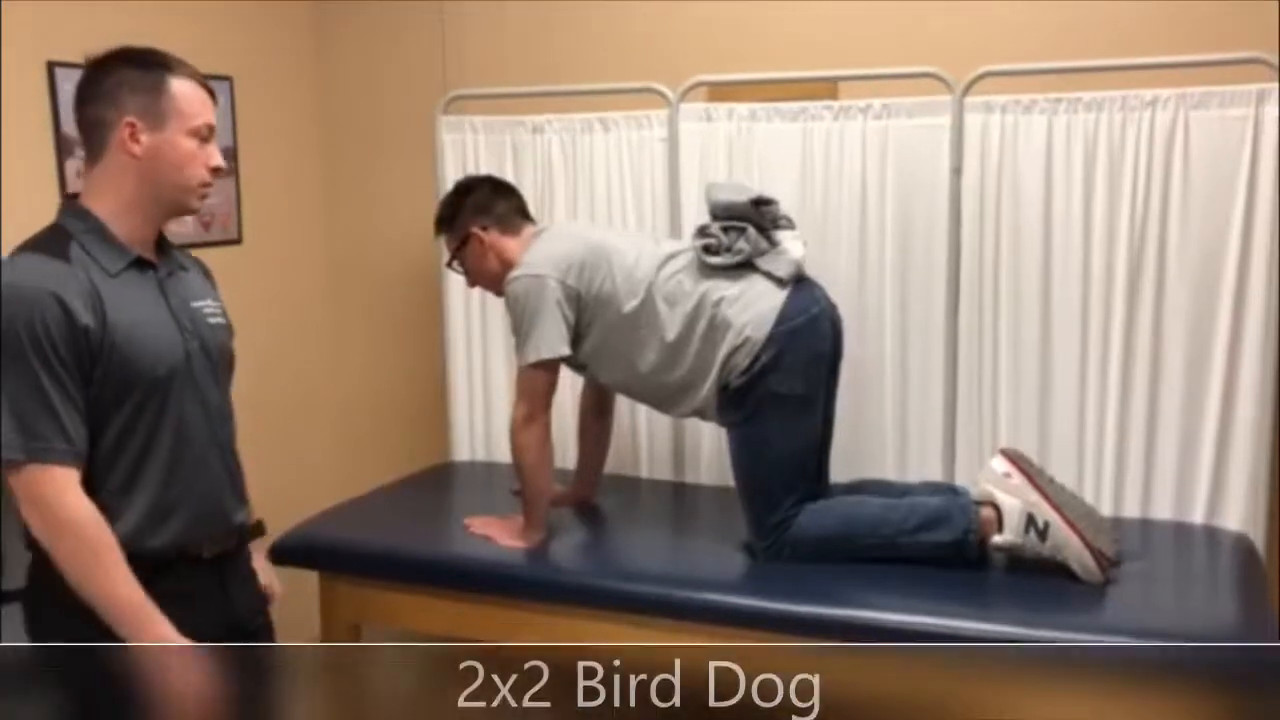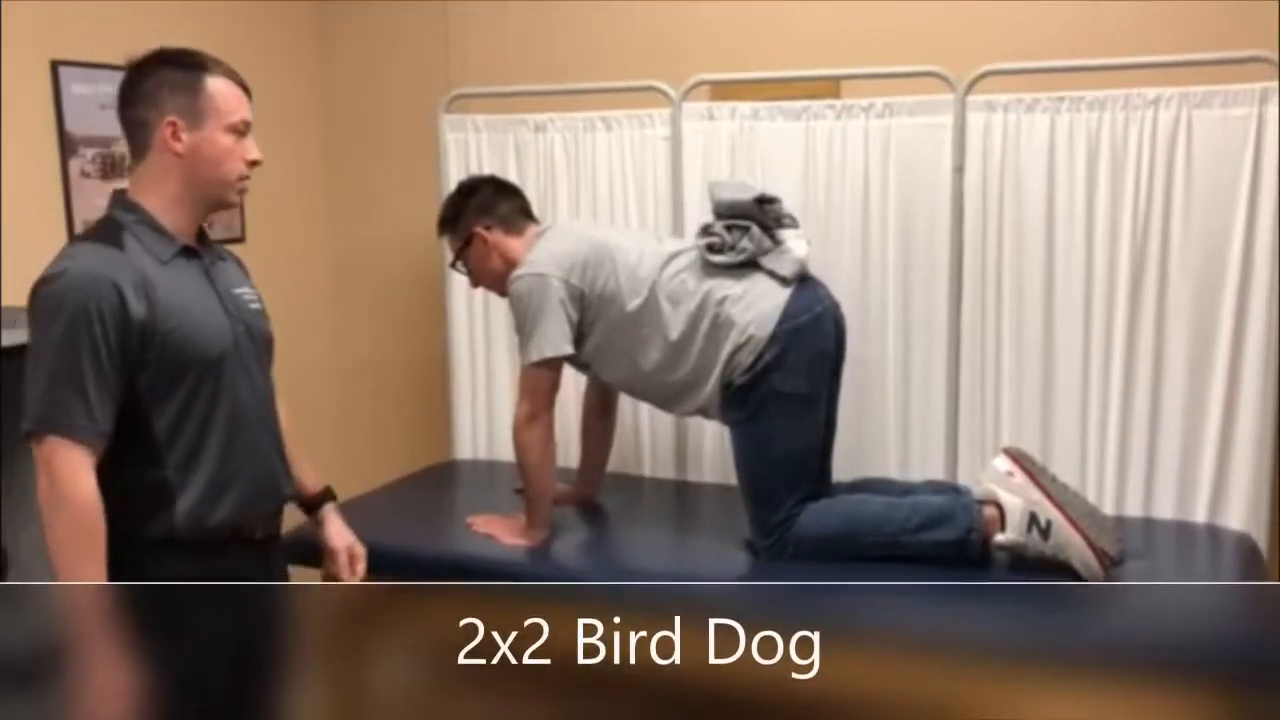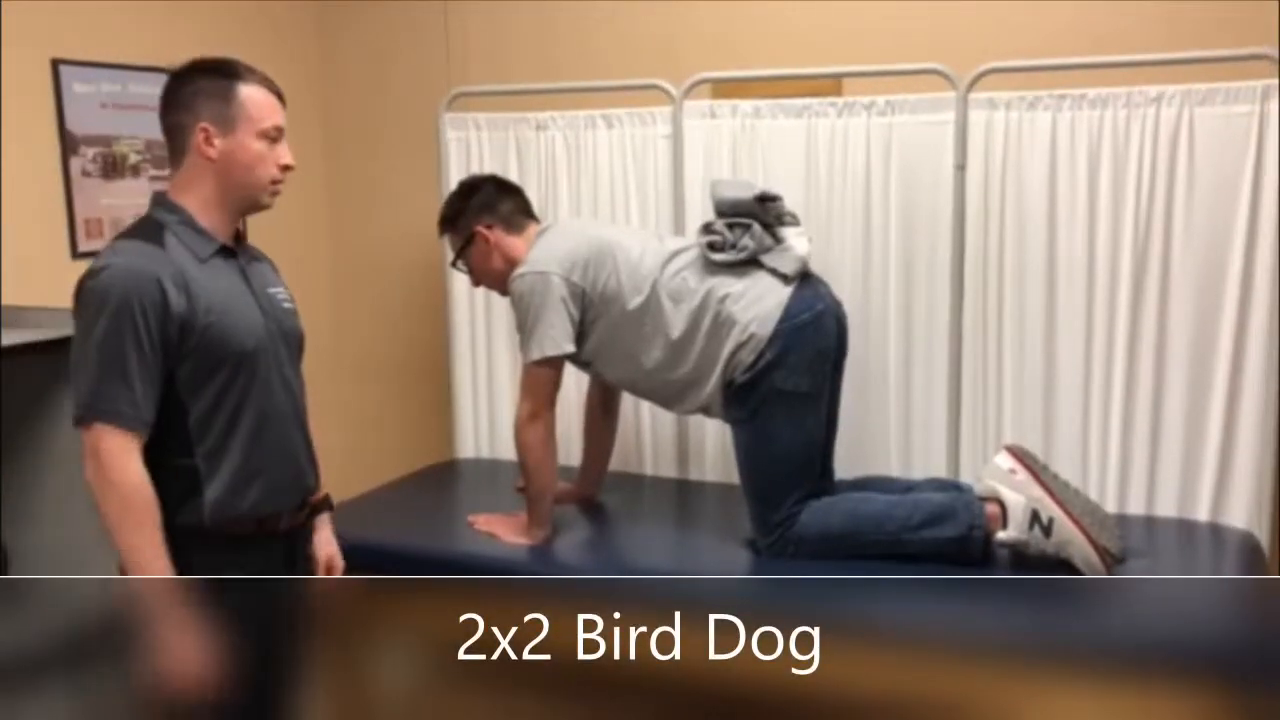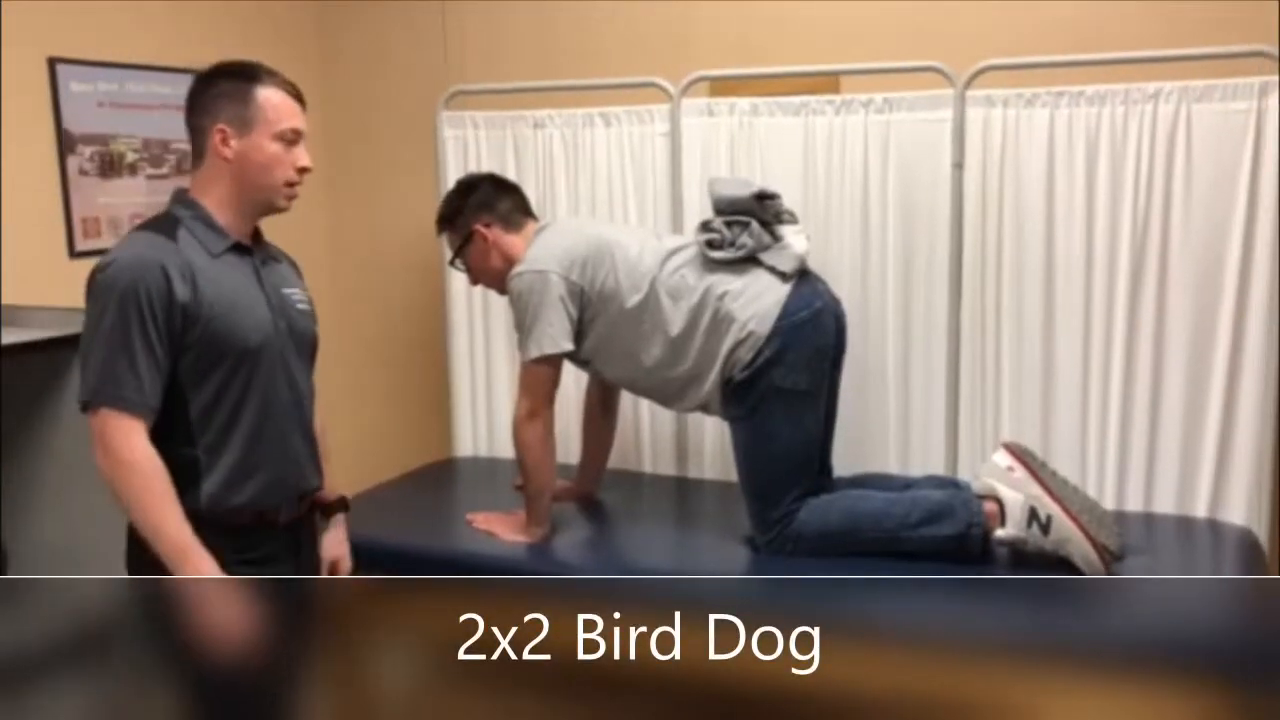
dt=0.3s
person 1, frame 1
left shoulder: (534, 278)
right shoulder: (569, 254)
left elbow: (530, 417)
right elbow: (598, 387)
left wrist: (531, 525)
right wrist: (580, 489)
left hip: (766, 344)
right hip: (795, 316)
left knee: (782, 534)
right knee: (796, 505)
left ankle: (991, 521)
right ankle: (988, 498)
person 1, frame 2
left shoulder: (537, 276)
right shoulder: (572, 253)
left elbow: (533, 416)
right elbow: (603, 386)
left wrist: (533, 524)
right wrist: (582, 488)
left hip: (770, 343)
right hip: (798, 314)
left knee: (783, 535)
right knee: (800, 505)
left ankle: (995, 520)
right ankle: (989, 496)
person 1, frame 3
left shoulder: (539, 276)
right shoulder: (574, 251)
left elbow: (535, 415)
right elbow: (604, 385)
left wrist: (535, 523)
right wrist: (585, 487)
left hip: (771, 342)
right hip: (800, 314)
left knee: (785, 531)
right knee: (801, 502)
left ankle: (996, 518)
right ankle: (989, 495)
person 1, frame 4
left shoulder: (538, 273)
right shoulder: (574, 250)
left elbow: (533, 413)
right elbow: (604, 385)
left wrist: (533, 521)
right wrist: (583, 484)
left hip: (770, 338)
right hip: (799, 310)
left knee: (784, 529)
right knee: (800, 498)
left ankle: (996, 515)
right ankle: (990, 490)
person 2, frame 1
left shoulder: (191, 276)
right elbow: (50, 495)
left wrist: (249, 542)
right wrist: (154, 642)
left hip: (226, 581)
right hip: (118, 610)
person 2, frame 2
left shoulder: (225, 268)
right shoulder: (93, 280)
right elbow: (66, 471)
left wrist: (321, 507)
right wrist: (96, 640)
left hip: (256, 563)
right hip: (173, 582)
person 2, frame 3
left shoulder: (257, 267)
right shoulder: (137, 279)
right elbow: (113, 455)
left wrist: (318, 517)
right wrist: (170, 615)
left hip: (280, 554)
right hip: (204, 581)
person 2, frame 4
left shoulder: (281, 270)
right shoulder: (145, 268)
right elbow: (120, 441)
left wrist: (330, 514)
right wrist: (200, 576)
left hip: (289, 548)
right hip: (213, 560)
